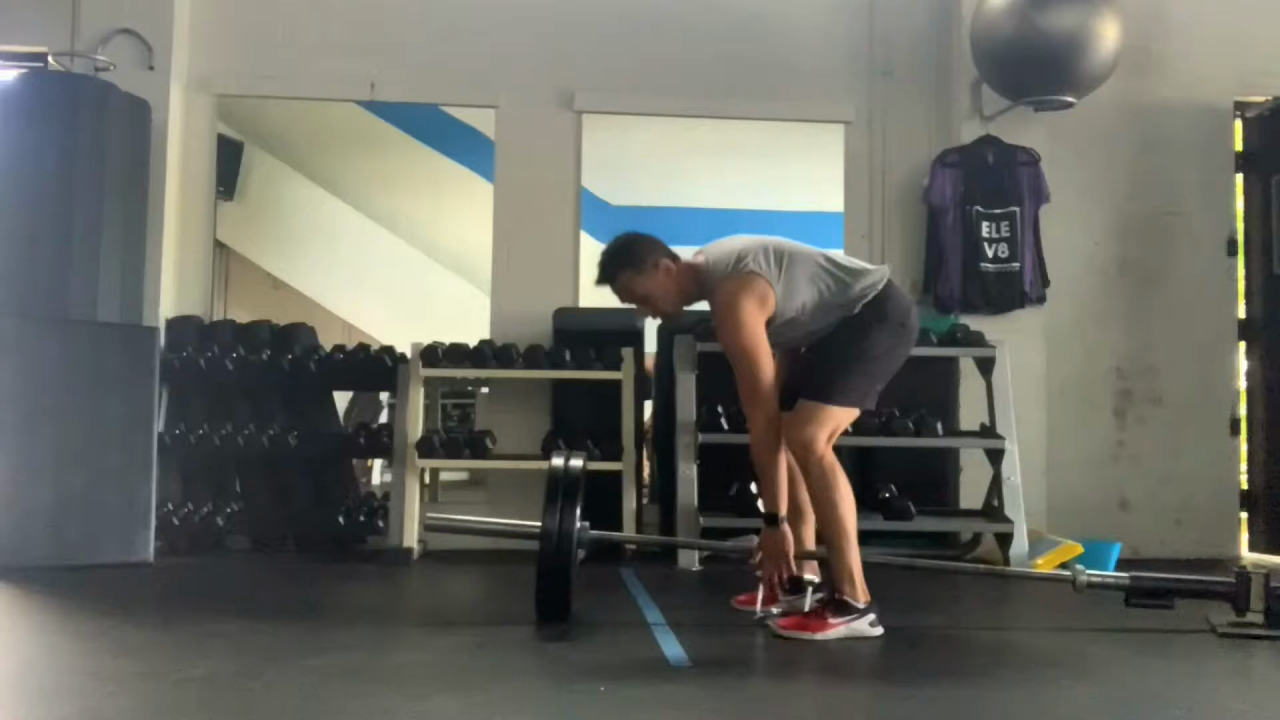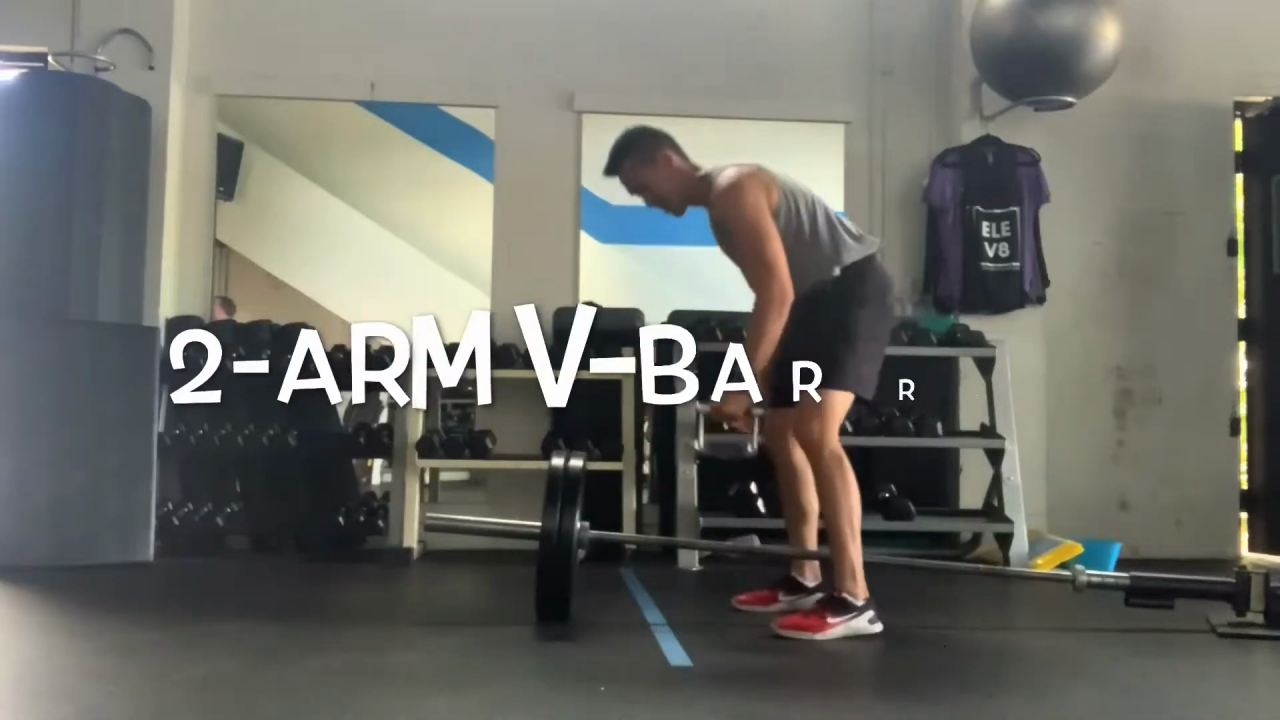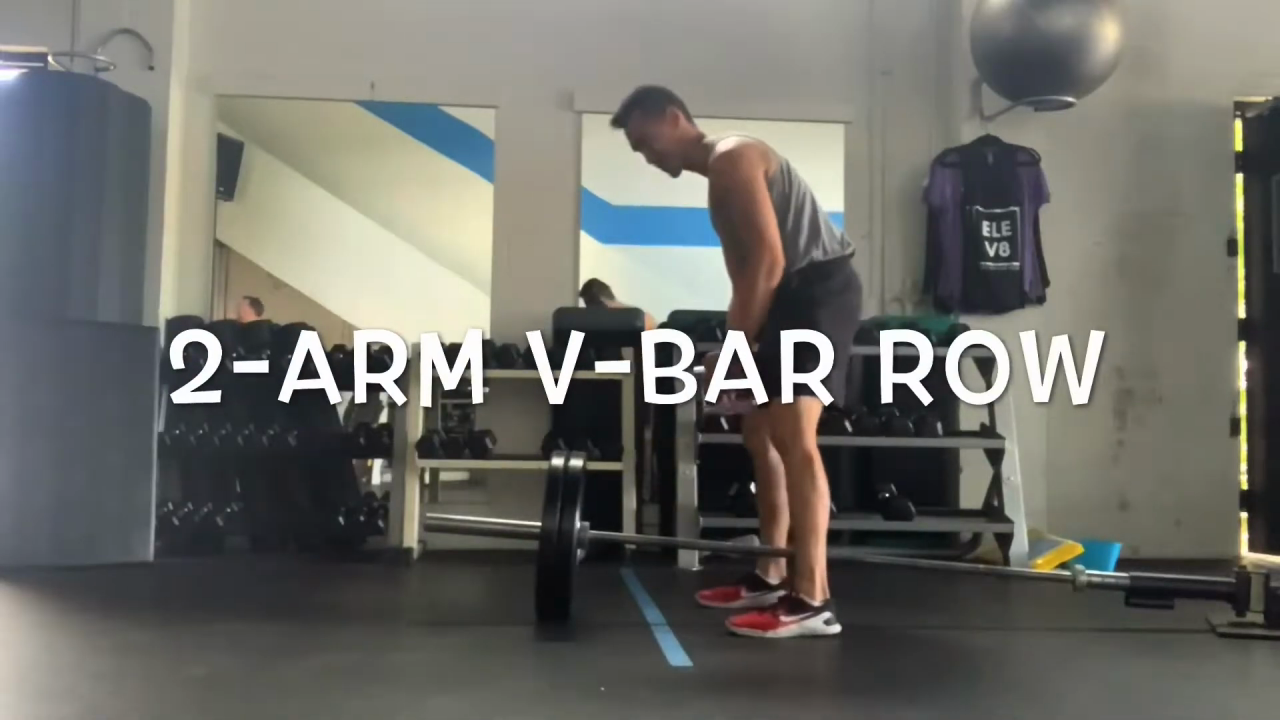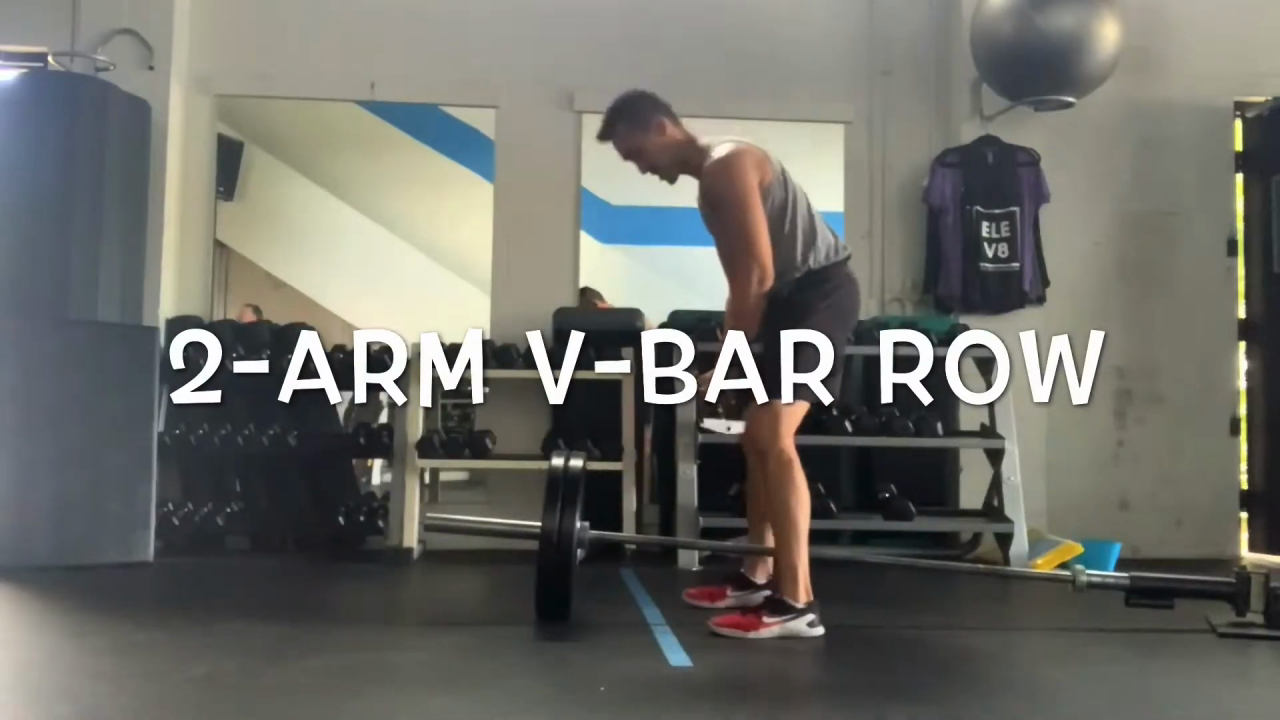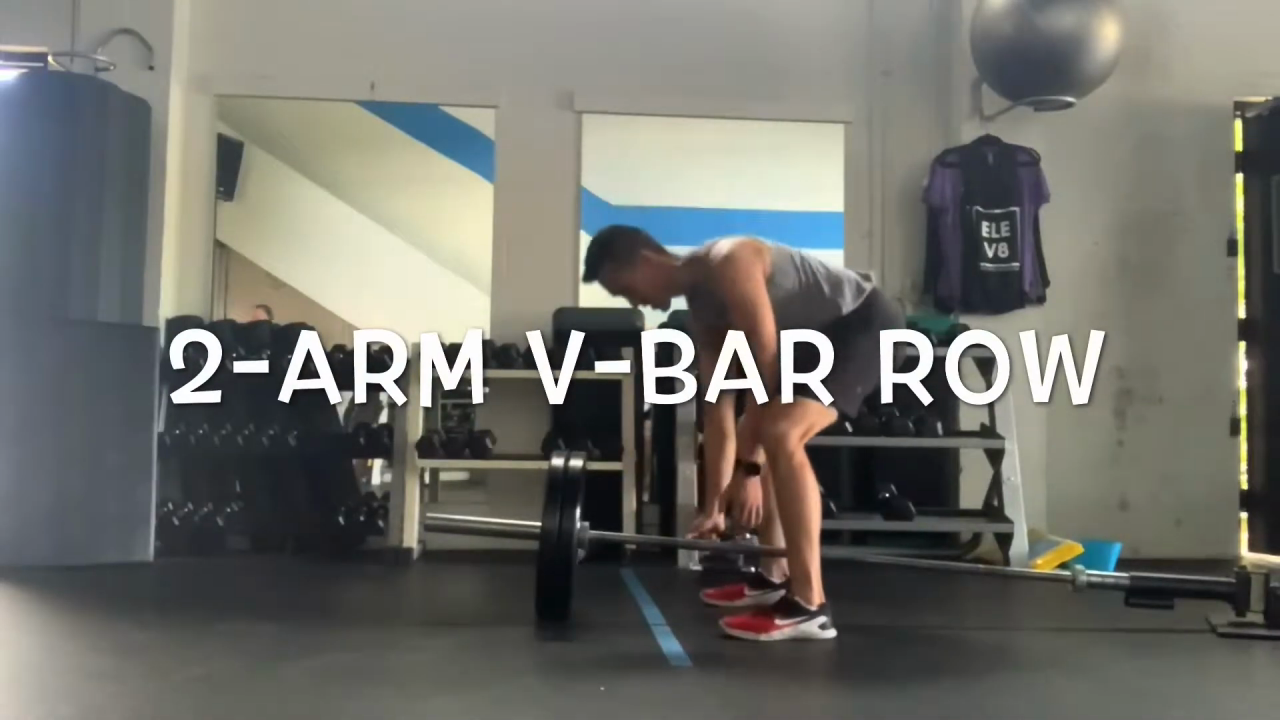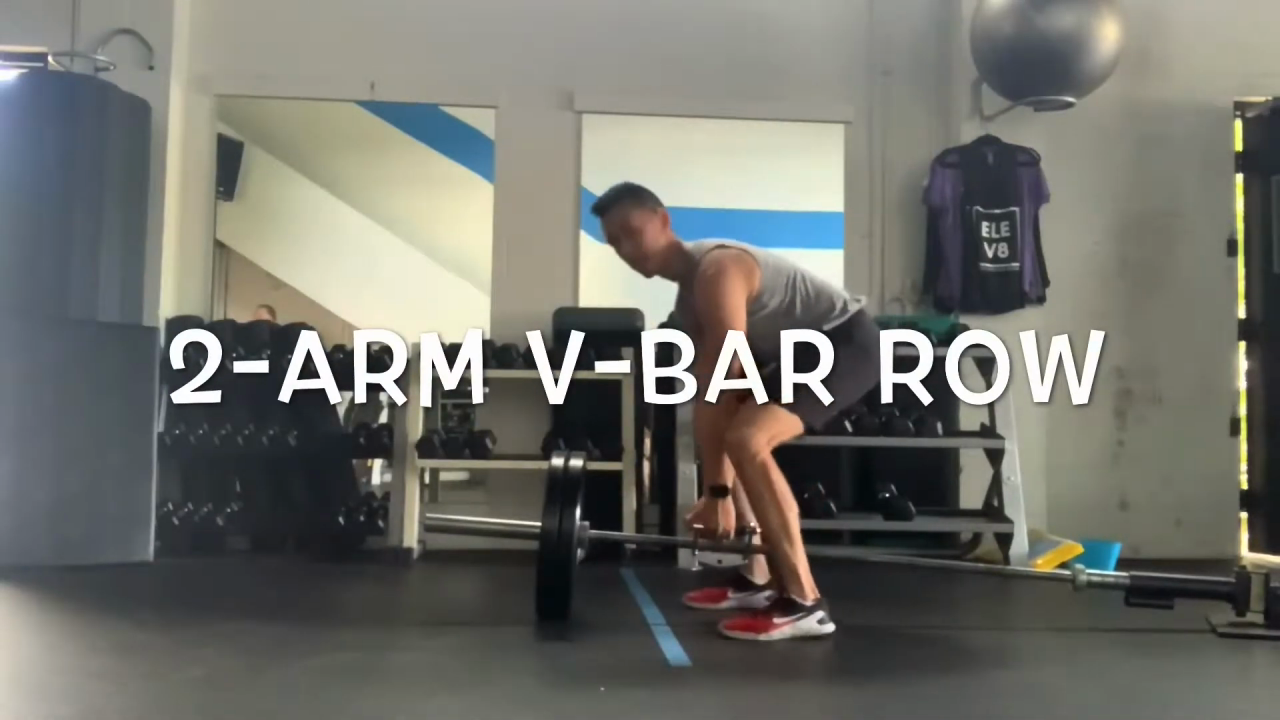
dt=0.7s
person 1, frame 1
left shoulder: (733, 298)
right shoulder: (705, 266)
left elbow: (761, 416)
left wrist: (774, 521)
left hip: (878, 315)
right hip: (842, 318)
left knee: (806, 438)
right knee: (789, 435)
left ankle: (853, 603)
right ankle: (802, 577)
person 1, frame 2
left shoulder: (734, 192)
right shoulder: (719, 199)
left elbow: (777, 294)
right elbow: (775, 290)
left wrist: (743, 385)
right wrist: (754, 381)
left hip: (854, 291)
right hip: (818, 297)
left knee: (814, 431)
right knee: (781, 432)
left ankle: (852, 600)
right ankle: (804, 579)
person 1, frame 3
left shoulder: (733, 159)
right shoulder: (717, 179)
left elbow: (768, 262)
right elbow: (745, 274)
left hip: (819, 290)
right hip: (793, 297)
left knee: (794, 438)
right knee: (762, 434)
left ankle: (812, 600)
right ankle: (770, 576)
person 1, frame 4
left shoulder: (728, 164)
right shoulder: (710, 182)
left elbow: (758, 273)
right elbow: (742, 282)
left hip: (819, 293)
right hip: (795, 298)
left knee: (771, 436)
right knee: (757, 436)
left ankle: (796, 602)
right ankle: (757, 575)
person 1, frame 5
left shoulder: (727, 264)
right shoulder: (700, 309)
left elbow: (762, 367)
right elbow: (719, 410)
left wrist: (748, 470)
right wrist: (713, 506)
left hip: (865, 325)
right hip: (824, 335)
left knee: (781, 433)
right knee: (759, 436)
left ankle: (809, 605)
right ankle: (775, 575)
person 1, frame 6
left shoulder: (716, 272)
right shoulder: (688, 295)
left elbow: (725, 388)
right elbow: (706, 398)
left wrist: (718, 493)
right wrist: (712, 491)
left hip: (845, 340)
right hip: (805, 347)
left knee: (746, 439)
right knee: (727, 435)
left ankle: (802, 602)
right ankle: (757, 578)
